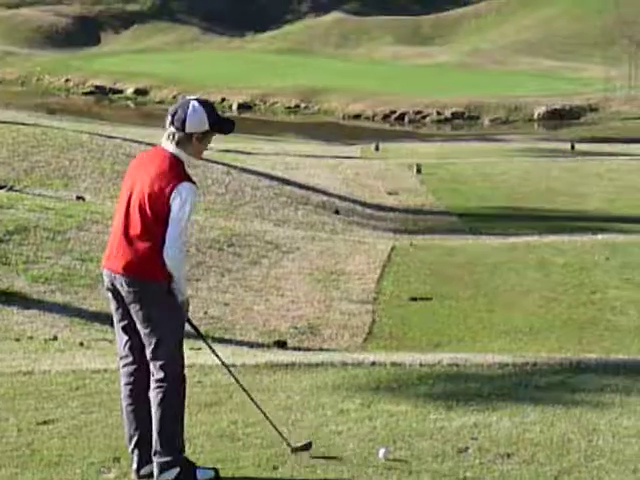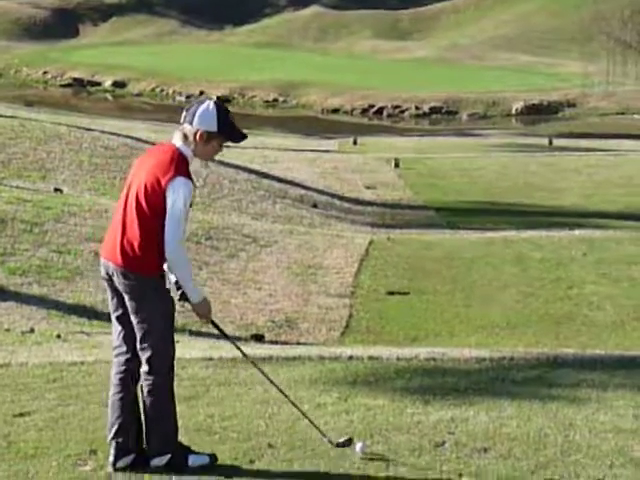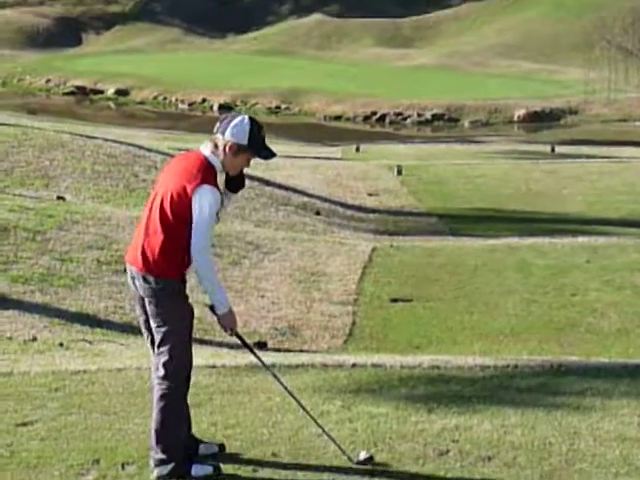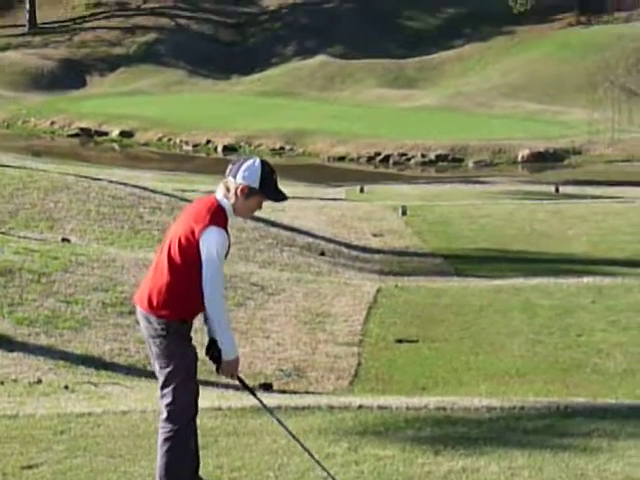
dt=0.7s
person 1, frame 1
left shoulder: (142, 160)
right shoulder: (181, 184)
right elbow: (172, 251)
right wrist: (182, 294)
left hip: (114, 271)
right hip: (146, 281)
left knee: (133, 368)
right knee: (167, 373)
person 1, frame 2
left shoulder: (153, 154)
right shoulder: (179, 178)
right elbow: (173, 247)
left wrist: (172, 275)
right wrist: (196, 296)
left hip: (112, 262)
right hip: (140, 272)
left knee: (126, 360)
right knee: (157, 365)
left ankle: (125, 450)
right ankle: (163, 451)
person 1, frame 3
left shoulder: (184, 161)
right shoulder: (204, 184)
right elbow: (200, 255)
left wrist: (230, 192)
right wrist: (222, 306)
left hip: (141, 268)
right hip: (161, 278)
left knee: (169, 363)
right knee: (174, 369)
left ankle: (180, 441)
person 1, frame 4
left shoulder: (204, 207)
right shoulder: (214, 228)
right elbow: (213, 296)
left wrist: (214, 337)
right wrist: (228, 351)
left hip: (155, 310)
right hip: (166, 319)
left knee: (182, 404)
right knee: (178, 410)
